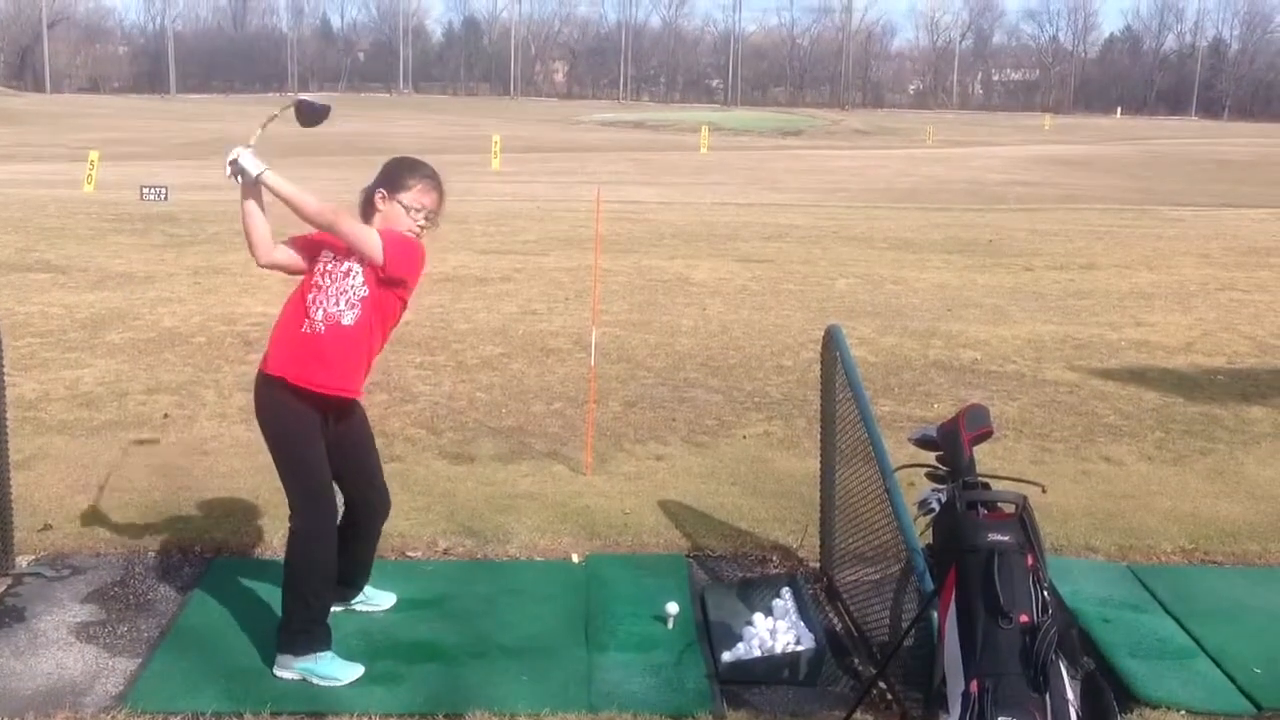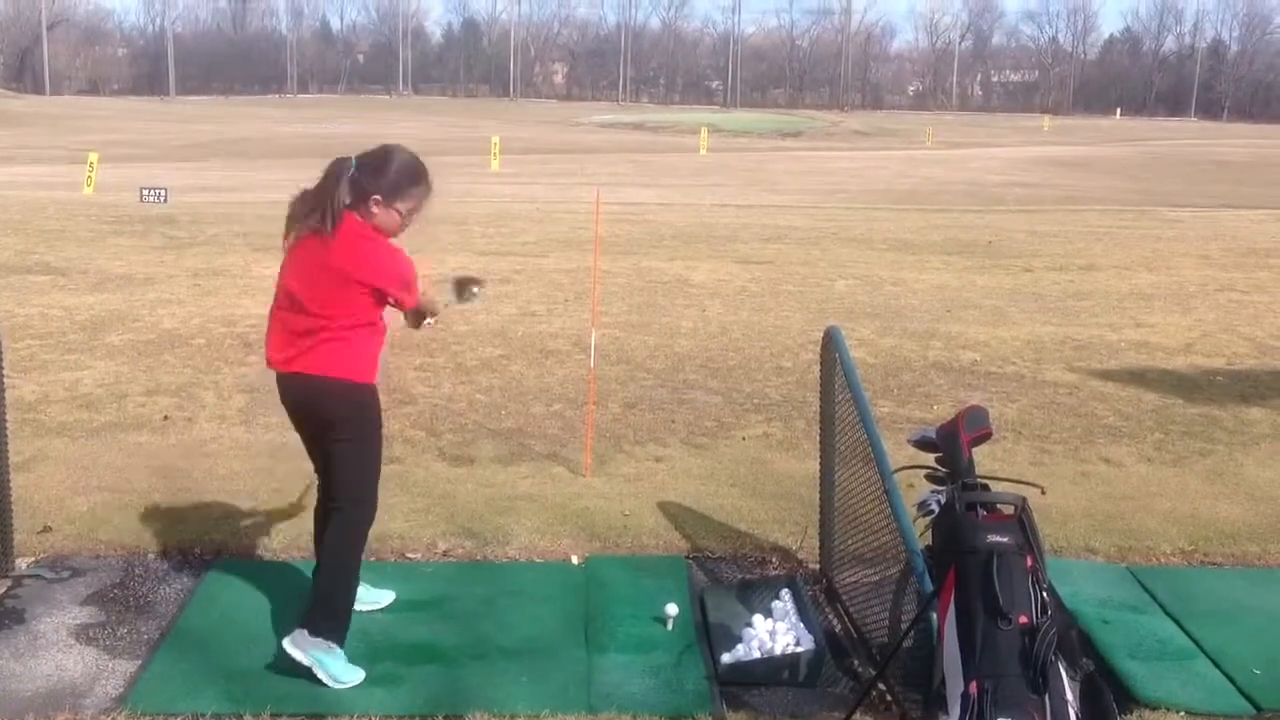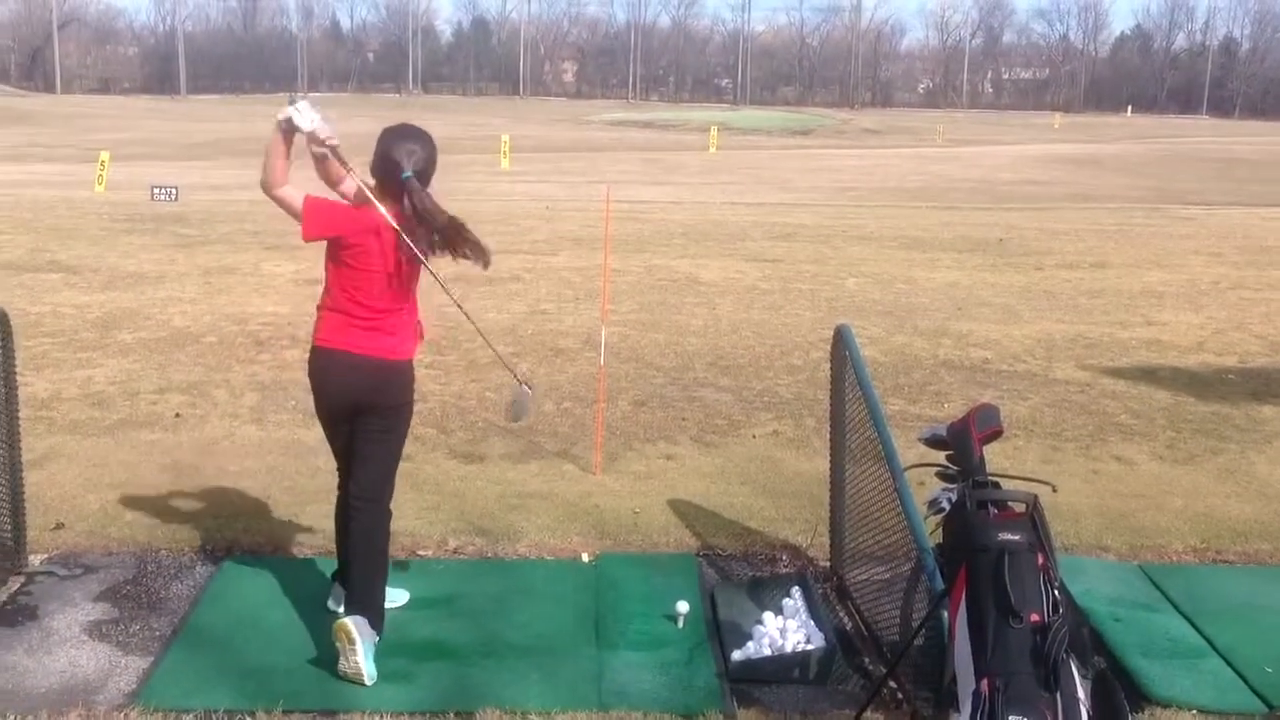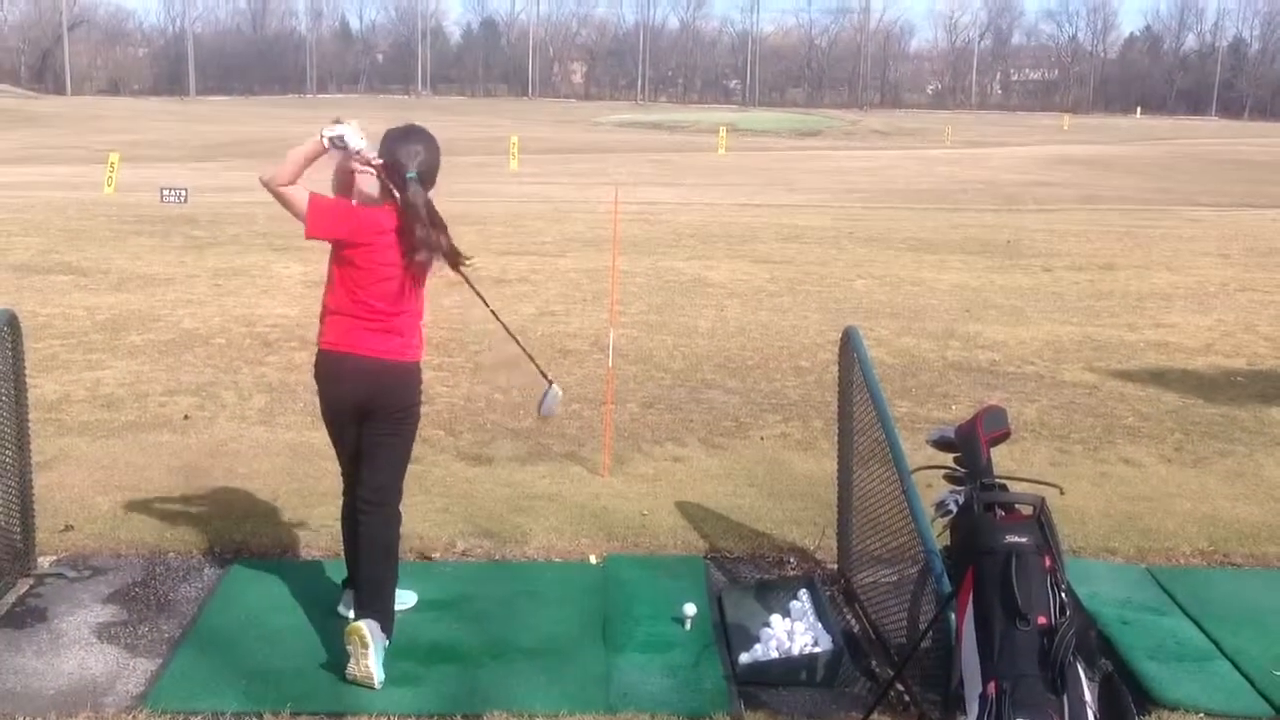
dt=0.4s
person 1, frame 1
left shoulder: (408, 256)
right shoulder: (326, 245)
left elbow: (337, 222)
right elbow: (266, 254)
left wrist: (265, 174)
right wrist: (250, 190)
left hip: (338, 400)
right hip: (285, 391)
left knee: (371, 500)
right knee: (316, 512)
left ankle: (346, 587)
right ankle: (300, 648)
person 1, frame 2
left shoulder: (312, 226)
right shoulder: (382, 256)
right elbow: (419, 306)
left wrist: (409, 304)
right wrist: (428, 308)
left hip: (294, 378)
right hip: (342, 386)
left knee: (338, 487)
right knee: (355, 504)
left ankle: (338, 586)
right ankle: (318, 633)
person 1, frame 3
left shoulder: (347, 221)
right shoulder: (423, 222)
left elbow: (274, 185)
right elbow: (351, 188)
left wrist: (285, 131)
right wrist: (324, 149)
left hip: (331, 367)
right hip: (388, 375)
left knee: (352, 483)
right knee: (372, 495)
left ankle: (351, 587)
right ankle: (360, 613)
person 1, frame 4
left shoulder: (354, 221)
right shoulder: (426, 228)
left elbow: (275, 180)
left wrist: (328, 140)
right wrist: (352, 160)
left hip: (339, 369)
right hip: (396, 378)
left knee: (358, 487)
right knee: (381, 498)
left ankle: (362, 589)
right ankle: (371, 619)
